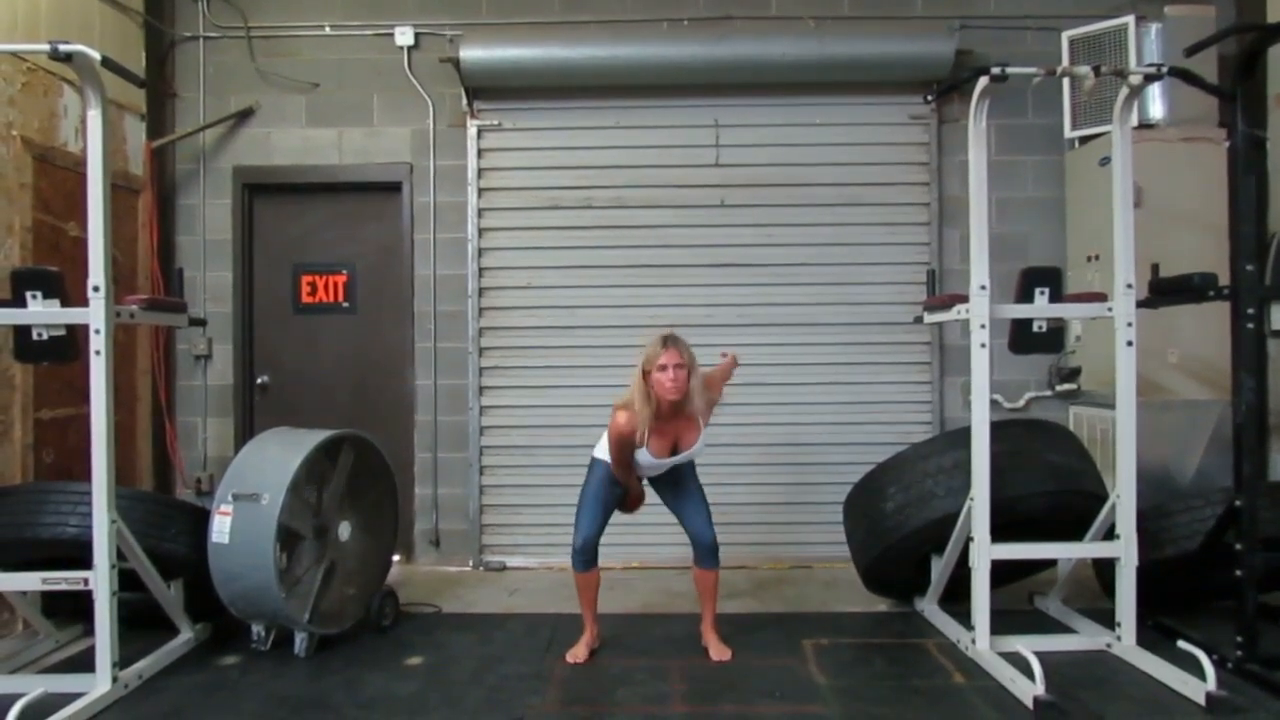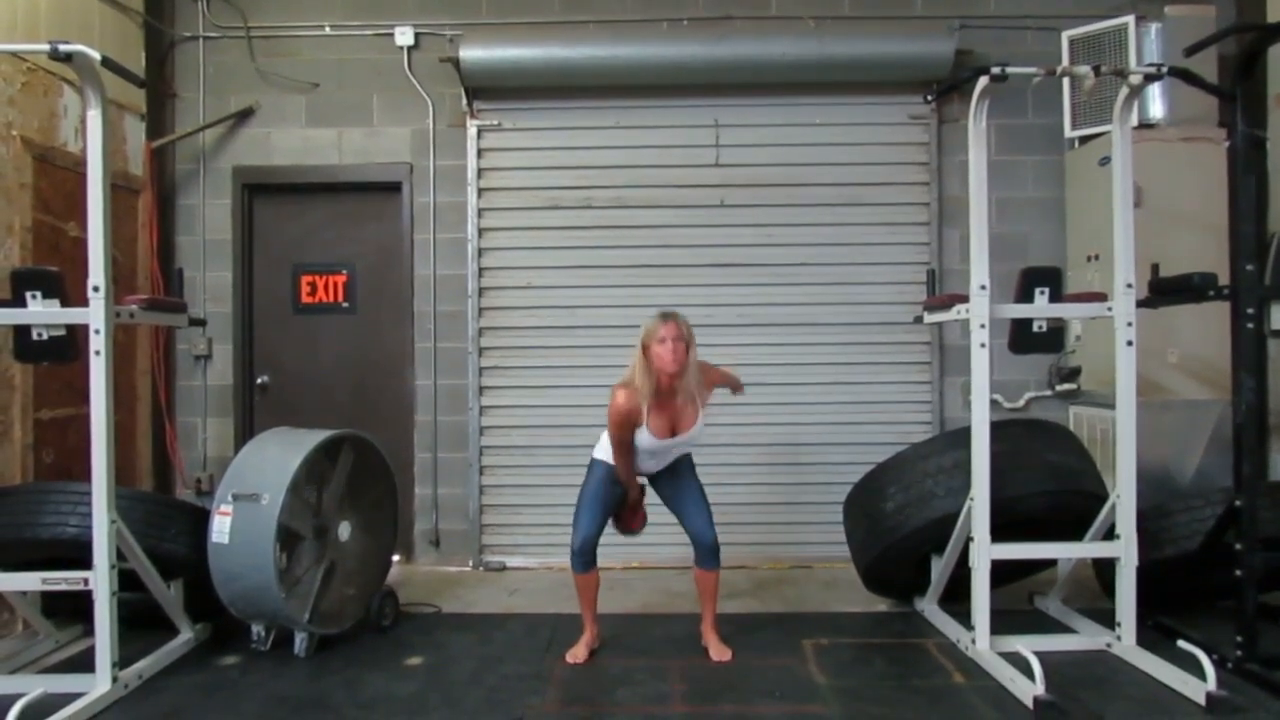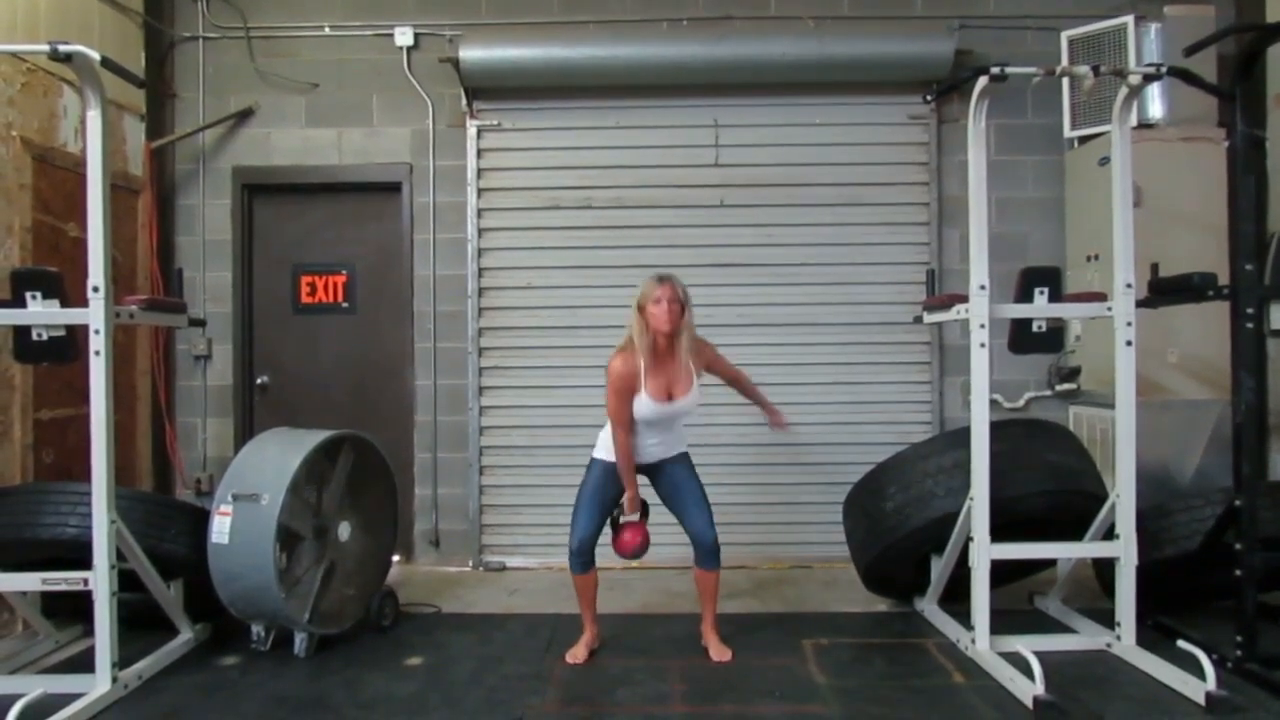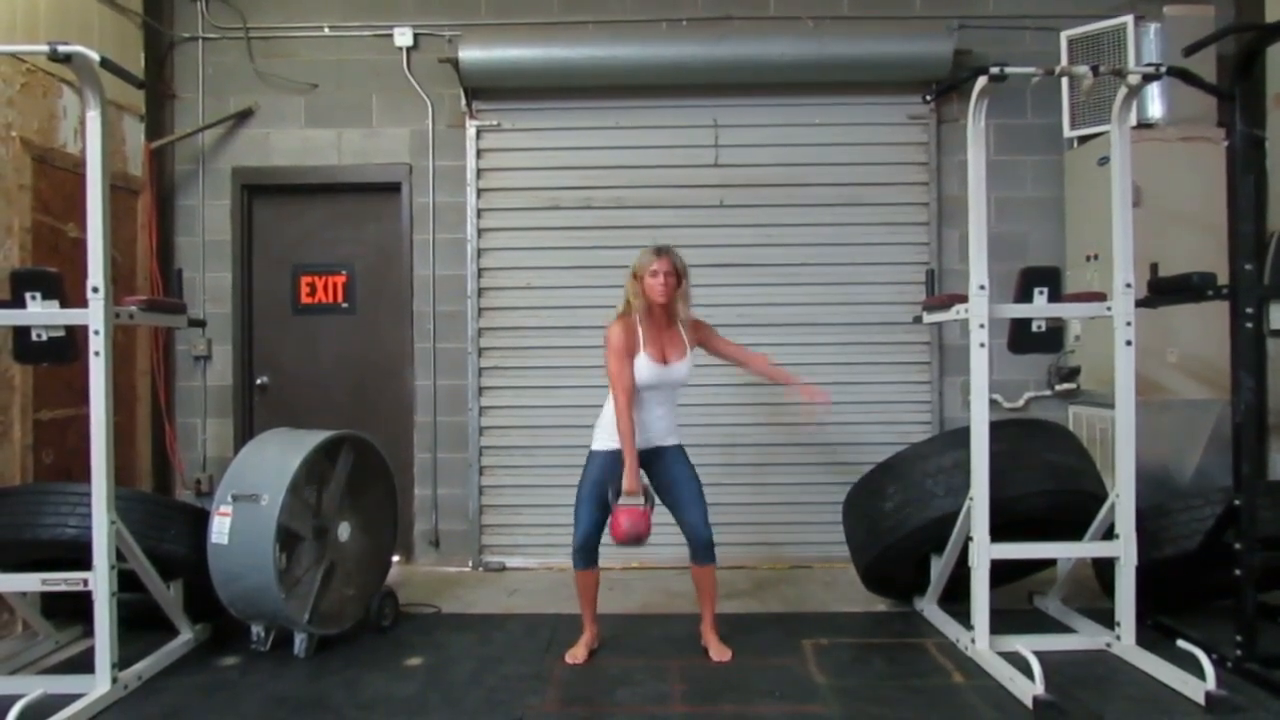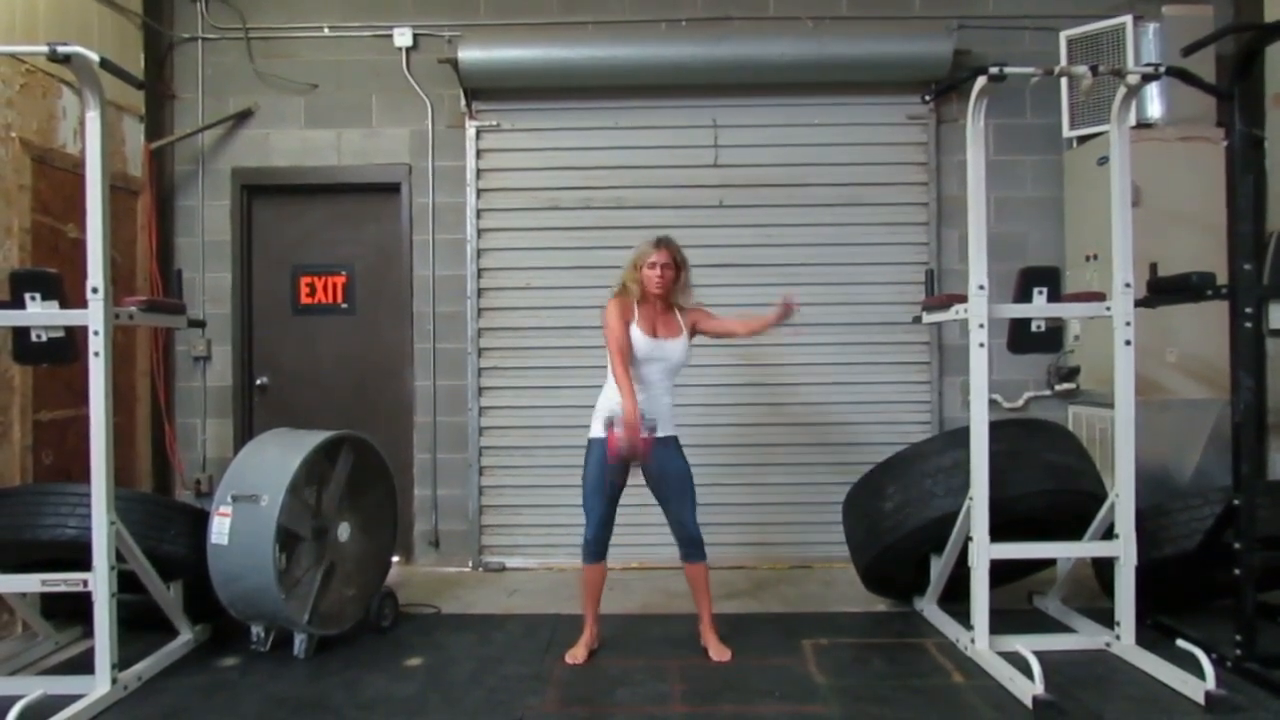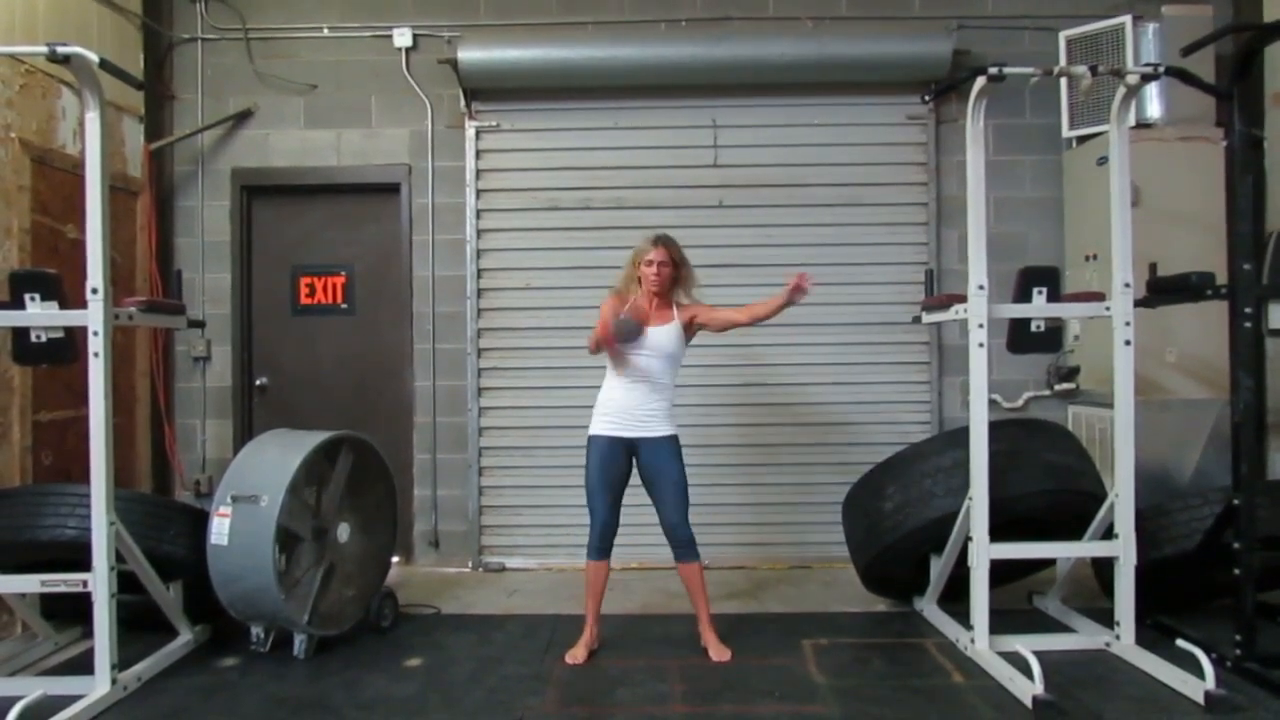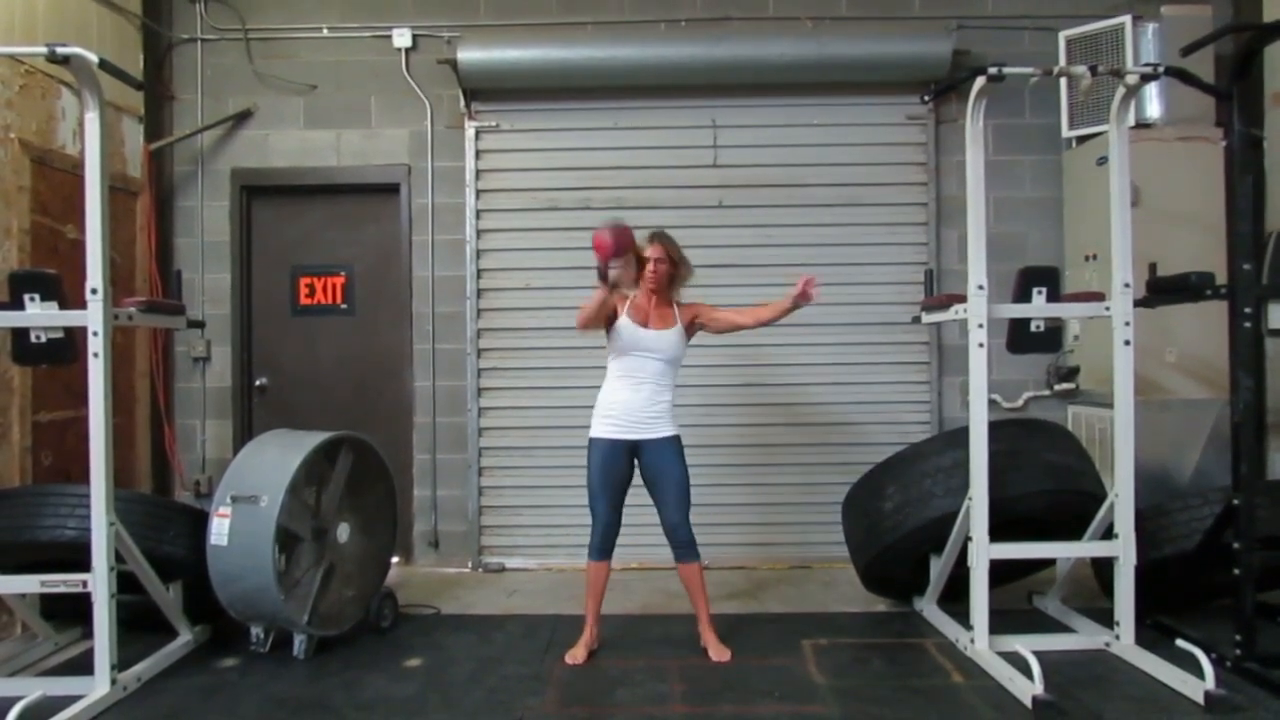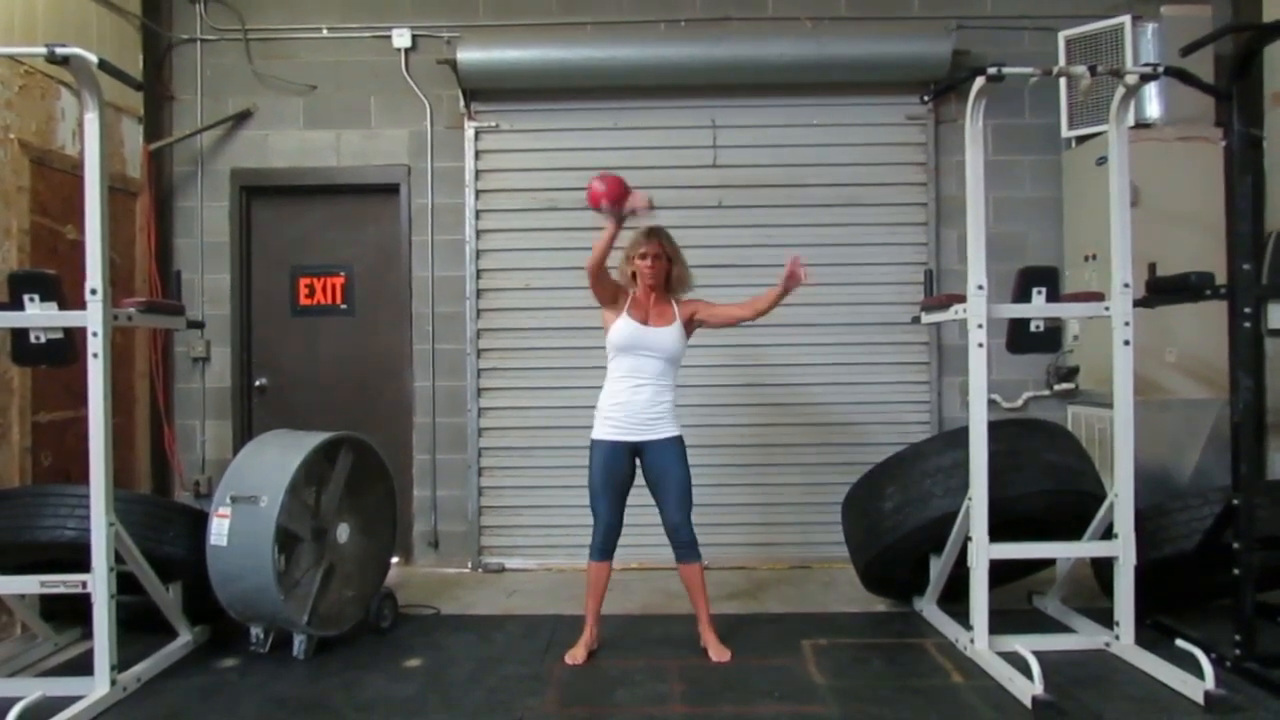
dt=0.1s
person 1, frame 1
left shoulder: (705, 395)
right shoulder: (626, 420)
left elbow: (724, 370)
right elbow: (621, 466)
left wrist: (730, 361)
right wrist: (633, 489)
left hip: (675, 468)
right hip: (613, 466)
left knee: (706, 540)
right knee: (584, 543)
left ankle: (709, 631)
right ankle: (589, 633)
person 1, frame 2
left shoulder: (701, 378)
right shoulder: (626, 399)
left elbow: (725, 378)
right elbow: (622, 457)
left wrist: (736, 382)
right wrist: (631, 489)
left hip: (673, 463)
right hip: (614, 464)
left knee: (706, 540)
right knee: (583, 542)
left ankle: (709, 631)
right ankle: (590, 632)
person 1, frame 3
left shoulder: (697, 352)
right shoulder: (624, 363)
left elbow: (735, 378)
right elbow: (623, 436)
left wrist: (767, 407)
right wrist: (631, 490)
left hip: (669, 458)
right hip: (614, 458)
left knee: (706, 539)
right knee: (580, 544)
left ankle: (709, 630)
right ankle: (589, 632)
person 1, frame 4
left shoulder: (690, 329)
right shoulder: (623, 330)
left elbow: (746, 358)
right elbow: (622, 401)
left wrist: (796, 384)
right wrist: (630, 468)
left hip: (664, 445)
right hip: (613, 445)
left knee: (700, 536)
right knee: (584, 540)
left ankle: (709, 630)
right ankle: (589, 632)
person 1, frame 5
left shoulder: (687, 317)
right shoulder: (620, 308)
left elbow: (740, 328)
right elbow: (618, 364)
left wrist: (778, 315)
right wrist: (629, 408)
left hip: (661, 435)
right hip: (610, 432)
left knee: (688, 531)
right knee: (597, 535)
left ankle: (707, 630)
right ankle: (589, 632)
person 1, frame 6
left shoulder: (687, 314)
right shoulder: (621, 303)
left elbow: (743, 316)
right elbow: (597, 343)
left wrist: (785, 298)
right wrist: (613, 325)
left hip: (658, 434)
right hip: (608, 430)
left knee: (678, 530)
right knee: (602, 532)
left ankle: (707, 631)
right ankle: (590, 632)
person 1, frame 7
left shoulder: (687, 315)
right shoulder: (619, 301)
left elbow: (748, 319)
right elbow: (585, 320)
left wrist: (792, 302)
right wrist: (607, 288)
left hip: (660, 435)
right hip: (610, 432)
left knee: (679, 530)
right knee: (603, 532)
left ankle: (707, 631)
right ankle: (589, 632)
person 1, frame 8
left shoulder: (685, 311)
right shoulder: (615, 299)
left elbow: (746, 311)
right elbow: (592, 269)
left wrist: (784, 289)
right wrist: (614, 224)
left hip: (663, 435)
right hip: (611, 433)
left knee: (681, 530)
right knee: (605, 533)
left ankle: (707, 630)
right ankle: (589, 633)
